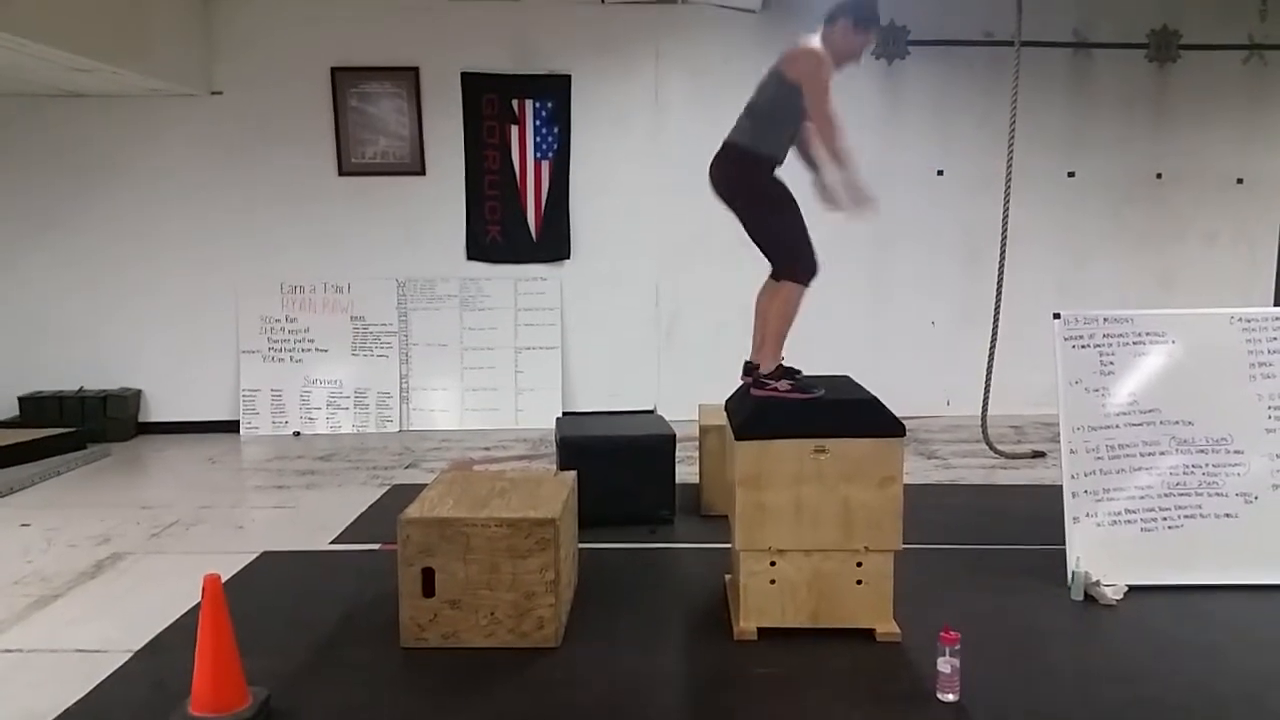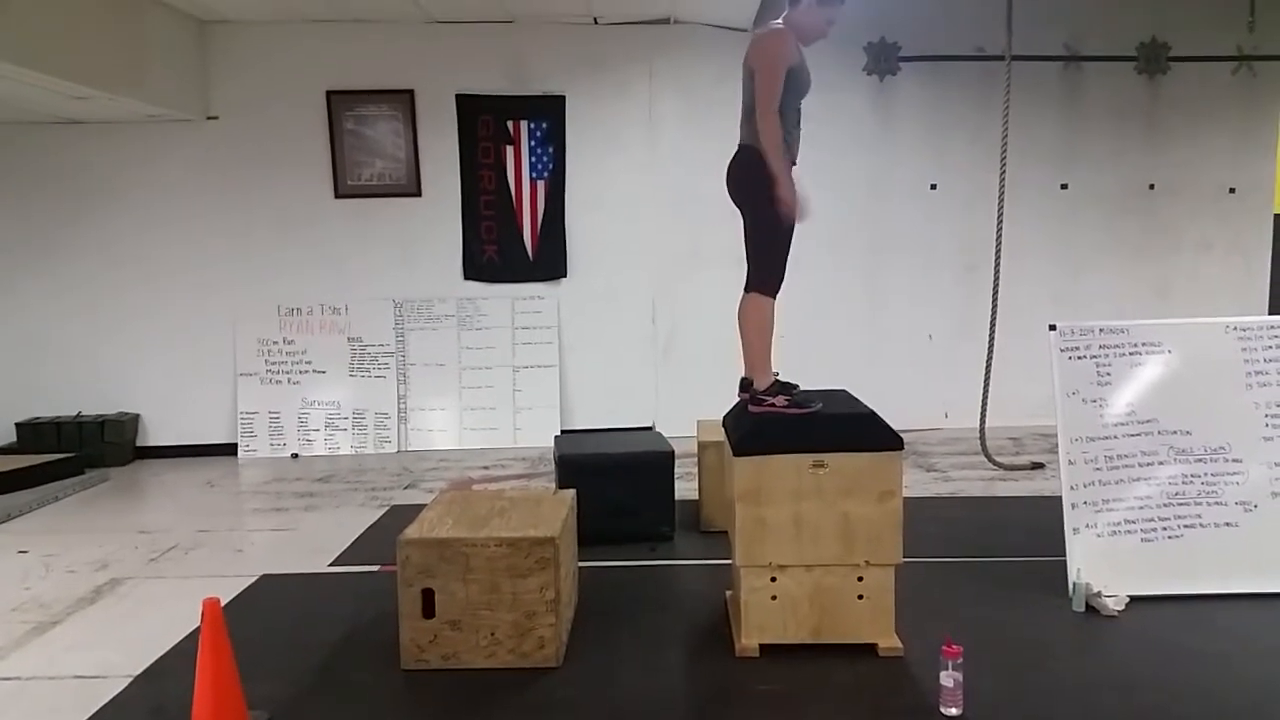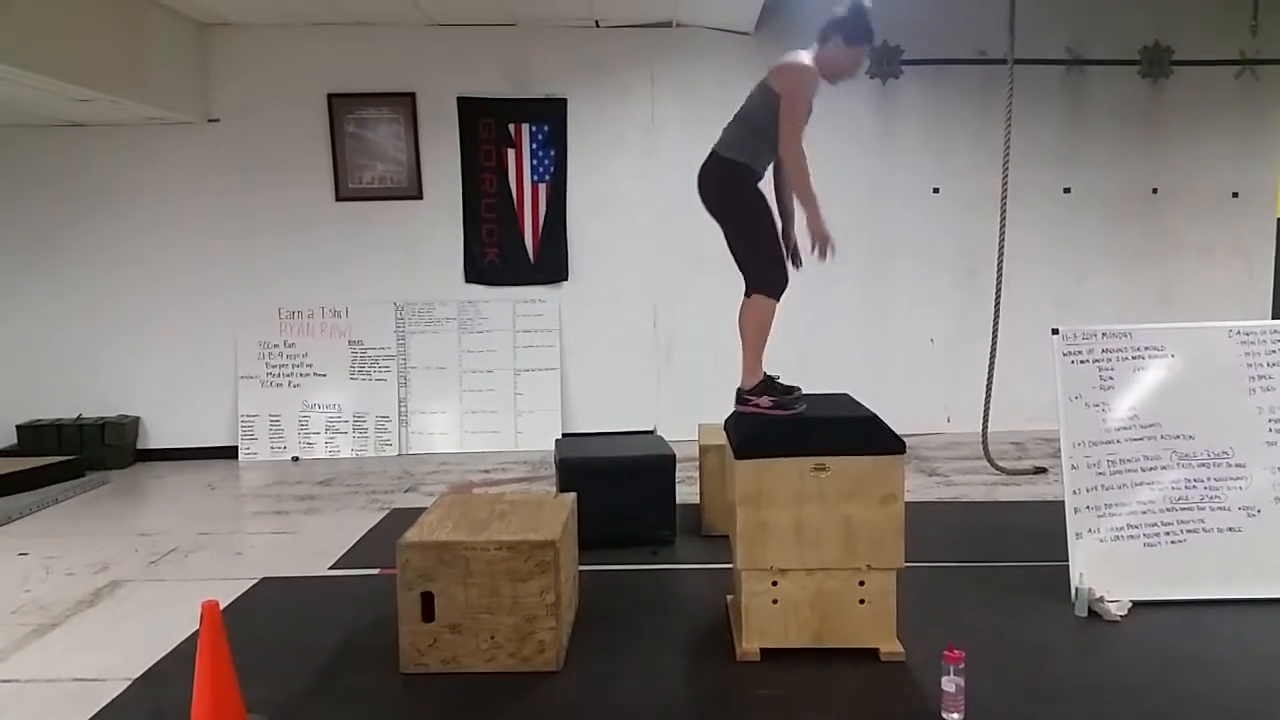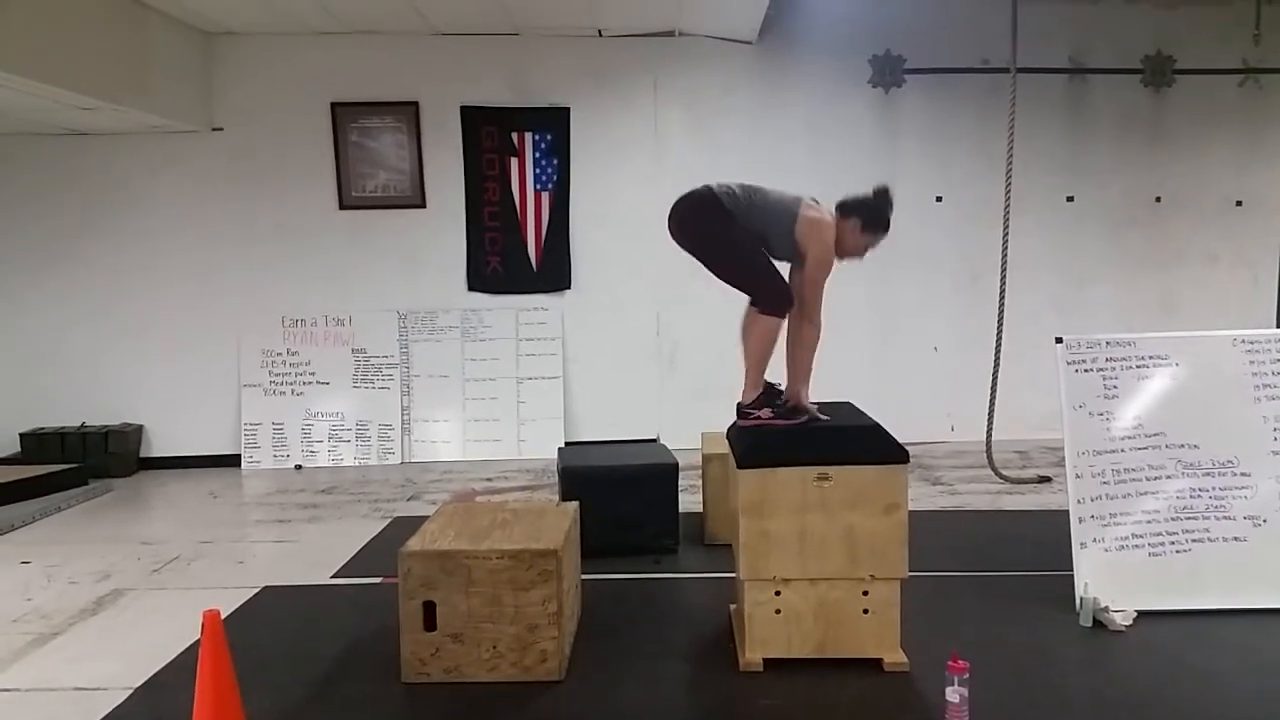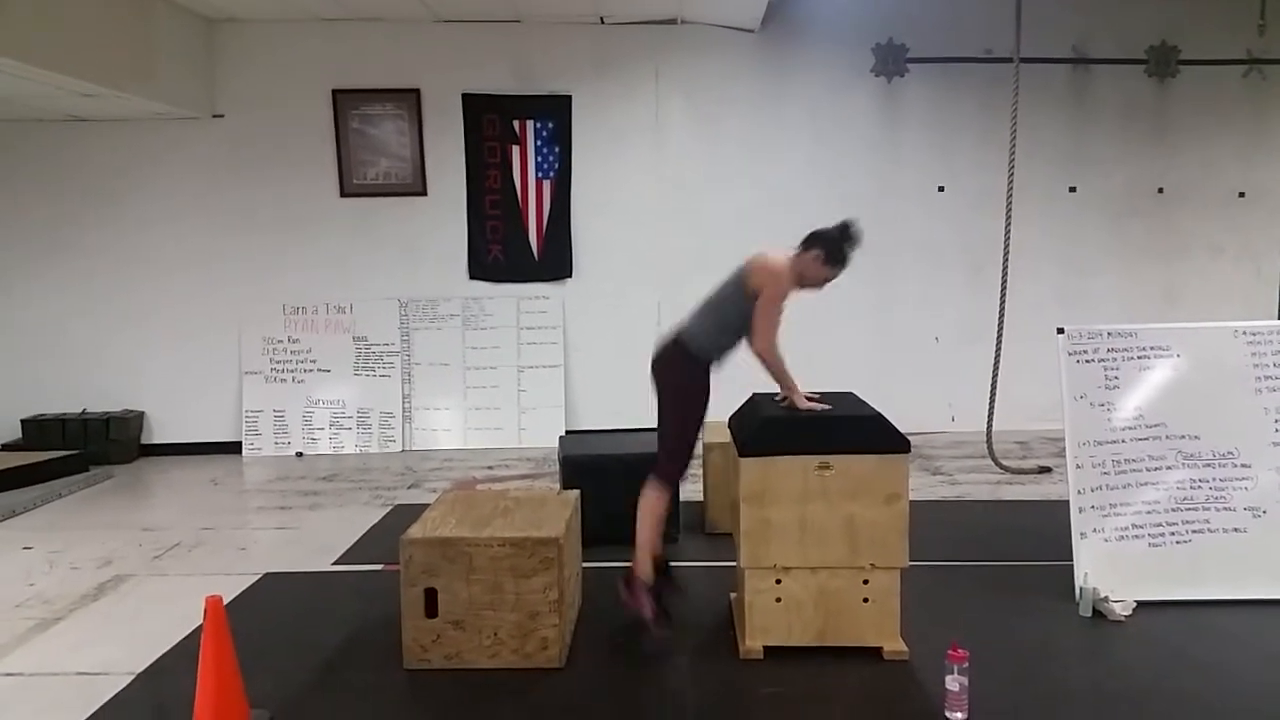
dt=0.5s
person 1, frame 1
left shoulder: (808, 57)
right shoulder: (814, 56)
left elbow: (804, 128)
right elbow: (822, 120)
left wrist: (821, 177)
right wrist: (850, 177)
left hip: (747, 166)
right hip: (745, 167)
left knee: (789, 267)
right knee: (799, 265)
left ankle: (760, 364)
right ankle: (766, 373)
person 1, frame 2
left shoulder: (782, 44)
right shoulder: (776, 39)
right elbow: (765, 114)
right wrist: (782, 179)
left hip: (762, 171)
right hip: (762, 171)
left knee: (763, 279)
right knee: (765, 279)
left ankle: (755, 379)
right ankle: (763, 389)
person 1, frame 3
left shoulder: (799, 72)
right shoulder: (802, 72)
left elbow: (782, 154)
right elbow: (790, 149)
left wrist: (787, 226)
right wrist: (815, 218)
left hip: (730, 177)
right hip: (730, 178)
left knee: (764, 279)
right knee: (769, 278)
left ankle: (754, 379)
right ankle: (751, 389)
person 1, frame 4
left shoulder: (814, 228)
right shoulder: (823, 237)
left elbow: (798, 309)
right elbow: (809, 317)
right wrist: (800, 388)
left hip: (699, 212)
right hip: (703, 214)
left knee: (765, 298)
right knee: (774, 298)
left ankle: (754, 387)
right ankle: (752, 403)
person 1, frame 5
left shoulder: (775, 270)
right shoulder: (778, 273)
left elbow: (759, 340)
right elbow: (763, 344)
left wrist: (788, 390)
right wrist: (793, 393)
left hip: (683, 359)
right hip: (684, 363)
left knee: (670, 467)
right knee: (669, 469)
left ankle: (646, 572)
right ankle: (642, 579)
